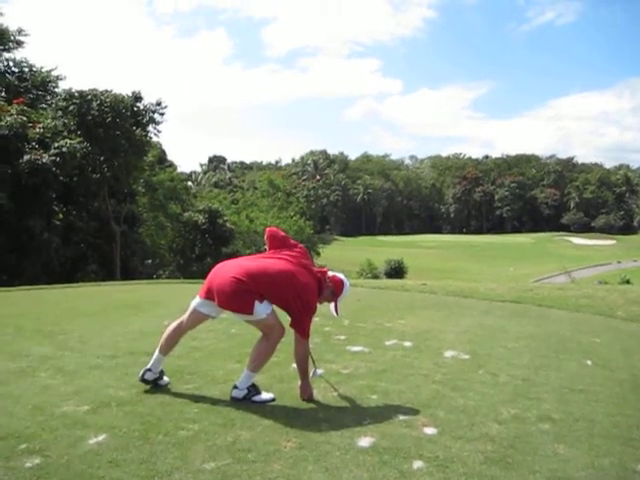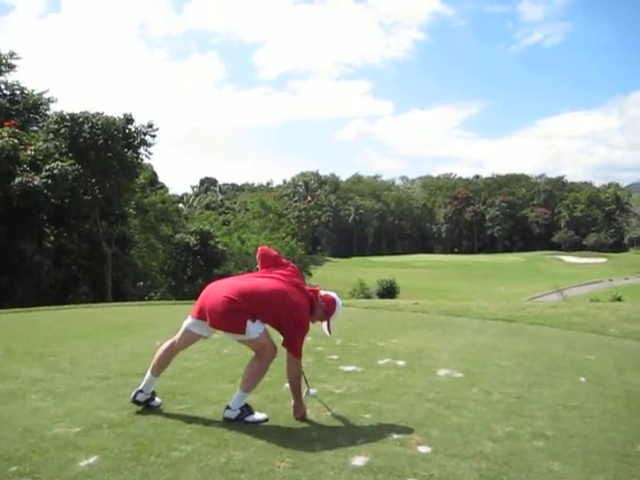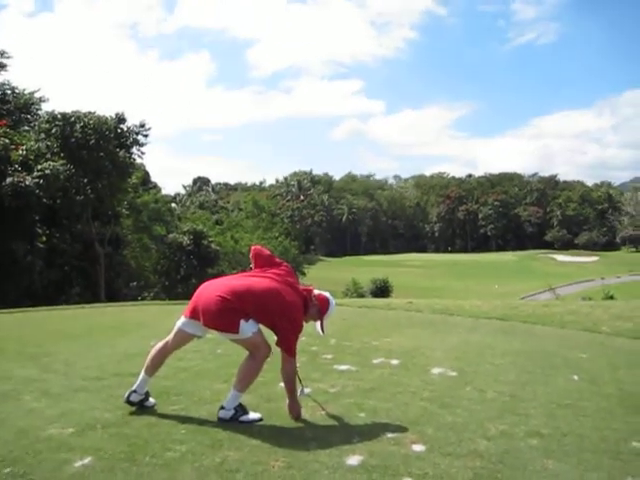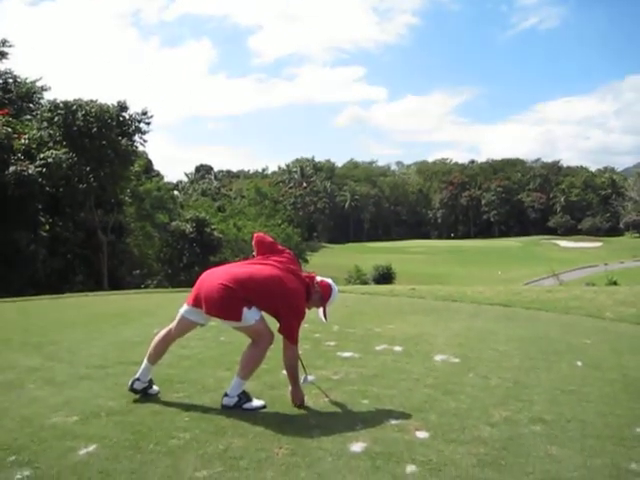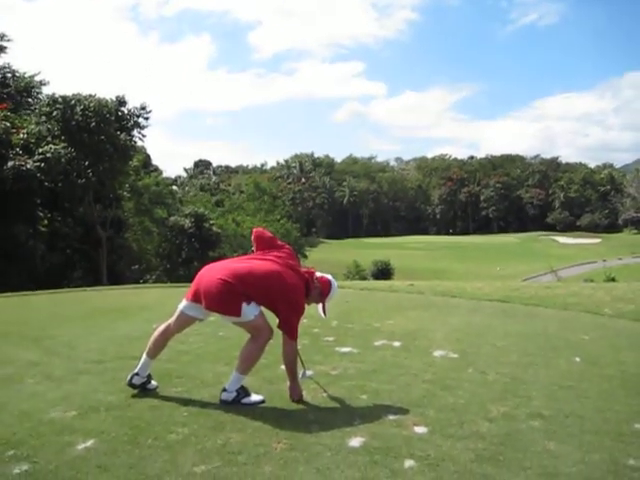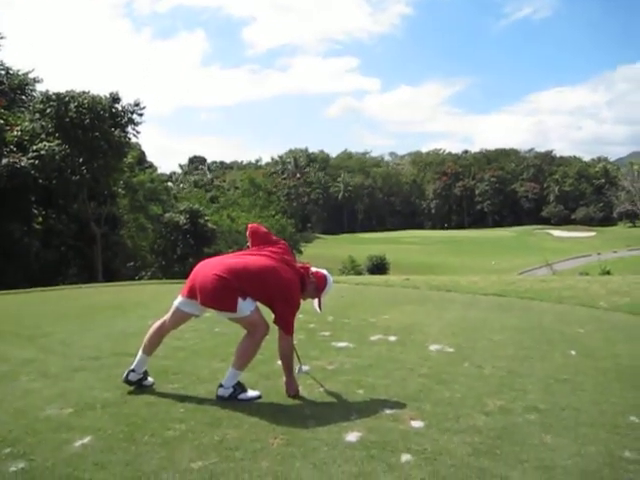
dt=0.4s
person 1, frame 1
left shoulder: (300, 253)
right shoulder: (308, 295)
left elbow: (270, 232)
right elbow: (301, 341)
right wrist: (304, 382)
left hip: (221, 272)
right hip: (237, 287)
left knee: (185, 323)
right knee: (275, 331)
left ankle: (152, 370)
right ankle: (242, 388)
person 1, frame 2
left shoulder: (292, 272)
right shoulder: (300, 314)
left elbow: (262, 251)
right elbow: (294, 361)
right wrist: (298, 401)
left hip: (213, 291)
right hip: (229, 306)
left knee: (177, 343)
right knee: (267, 351)
left ankle: (143, 391)
right ankle: (235, 408)
person 1, frame 3
left shoulder: (286, 272)
right shoulder: (294, 313)
left elbow: (256, 250)
right elbow: (288, 360)
right wrist: (293, 401)
left hip: (206, 291)
right hip: (223, 305)
left knee: (171, 343)
right knee: (261, 350)
left ankle: (138, 392)
right ankle: (230, 408)
person 1, frame 4
left shoulder: (288, 259)
right shoulder: (296, 300)
left elbow: (258, 238)
right elbow: (290, 347)
right wrist: (295, 387)
left hip: (208, 279)
right hip: (225, 293)
left knee: (173, 331)
right knee: (263, 338)
left ankle: (141, 380)
right ankle: (233, 396)
person 1, frame 5
left shoulder: (287, 255)
right shoulder: (295, 296)
left elbow: (257, 233)
right elbow: (289, 343)
right wrist: (294, 383)
left hip: (207, 274)
right hip: (225, 288)
left knee: (173, 326)
right knee: (263, 333)
left ankle: (139, 375)
right ankle: (232, 391)
person 1, frame 6
left shoulder: (282, 250)
right shoulder: (291, 290)
left elbow: (252, 229)
right elbow: (285, 337)
right wrist: (290, 378)
left hip: (203, 270)
right hip: (220, 284)
left knee: (168, 323)
right knee: (259, 328)
left ankle: (136, 372)
right ankle: (228, 387)
